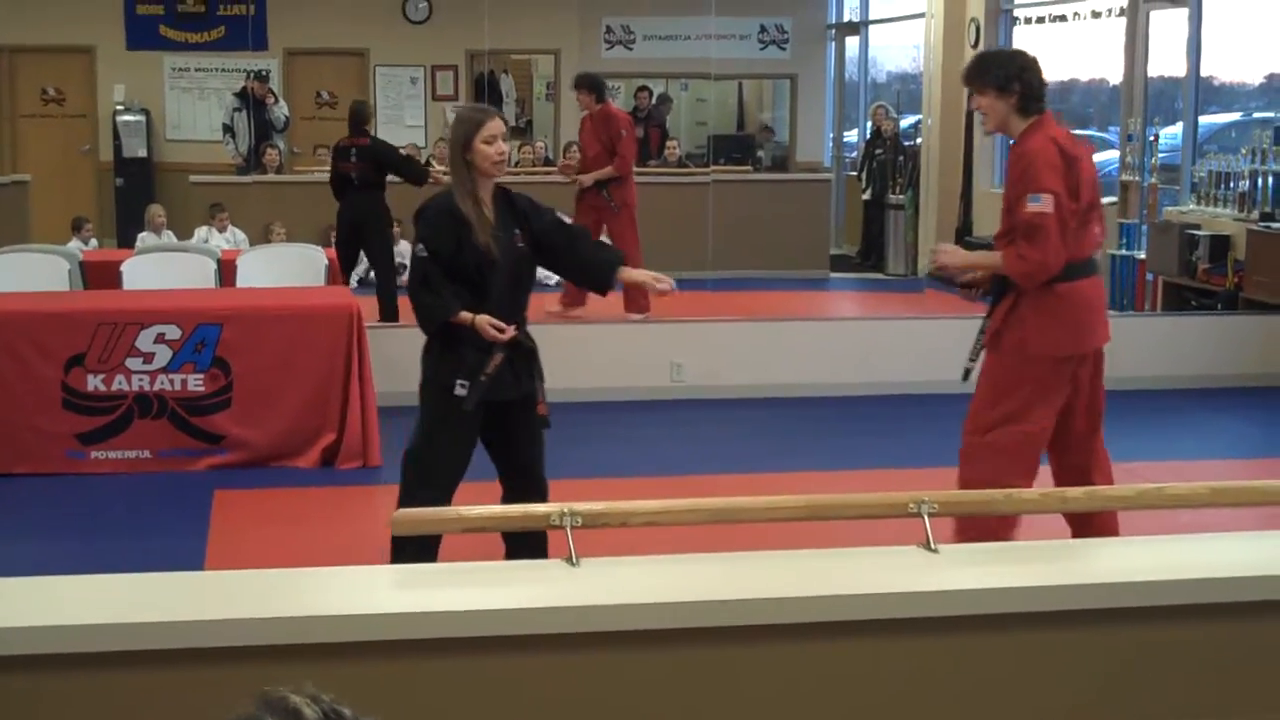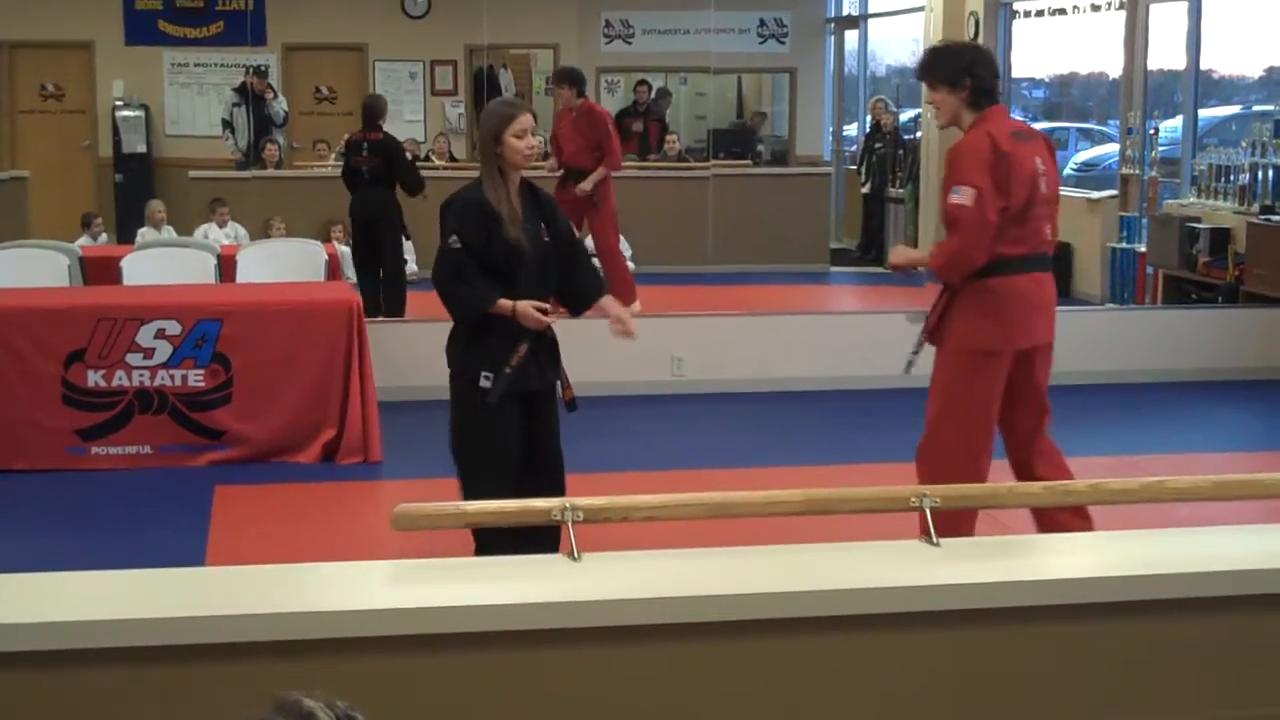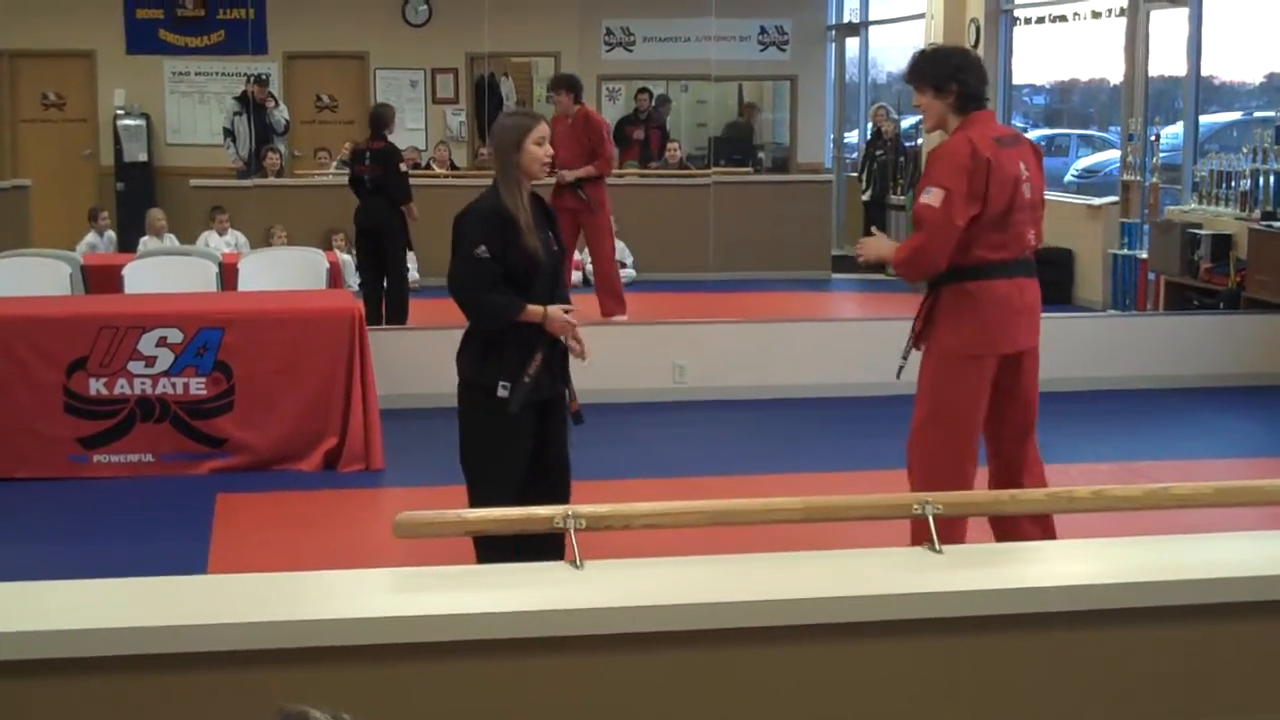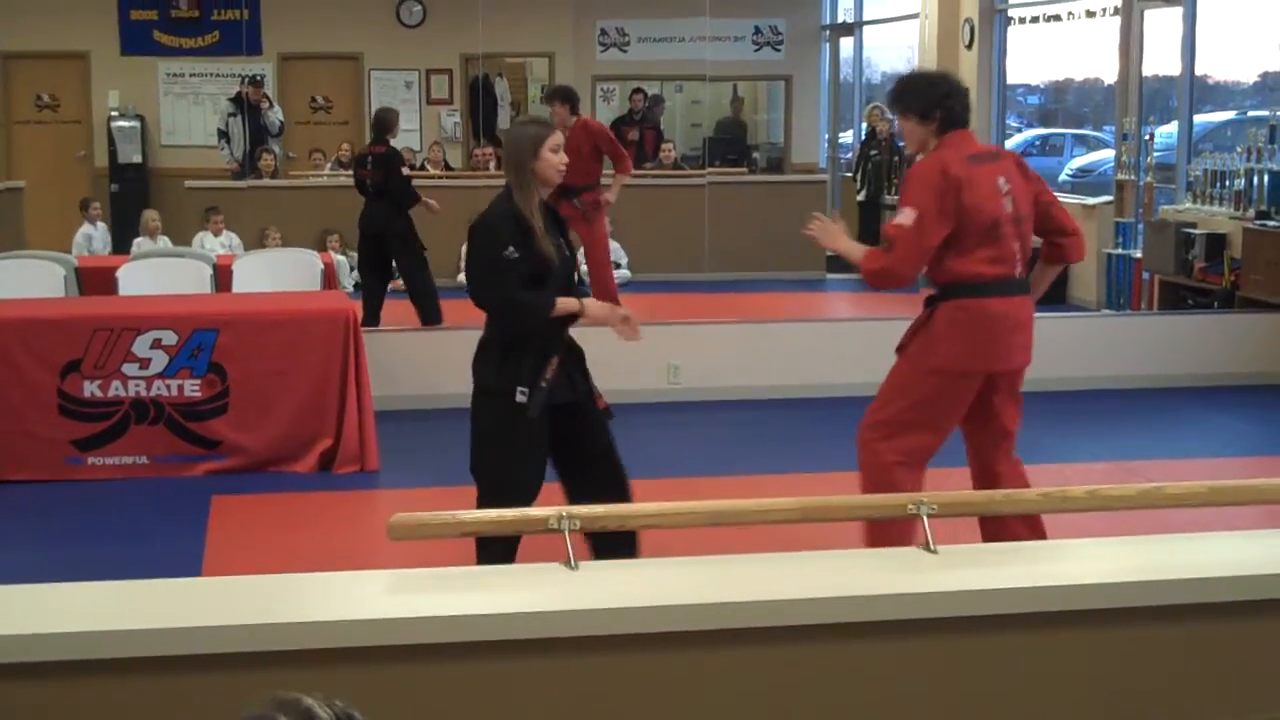
dt=0.3s
person 1, frame 1
left shoulder: (1036, 153)
right shoulder: (1057, 143)
left elbow: (1037, 258)
left wrist: (967, 259)
right wrist: (988, 268)
left hip: (1047, 311)
right hip: (1075, 305)
left knee: (990, 438)
right knee: (1078, 443)
person 1, frame 2
left shoulder: (975, 148)
right shoulder: (1030, 139)
left elbow: (965, 249)
left wrist: (915, 256)
right wrist: (943, 262)
left hip: (987, 304)
right hip: (1034, 296)
left knee: (950, 447)
right knee: (1028, 433)
person 1, frame 3
left shoulder: (956, 152)
right shoulder: (1021, 146)
left elbow: (929, 250)
left wrist: (882, 249)
left hip: (970, 308)
right hip: (1019, 301)
left knee: (940, 450)
right knee: (1013, 442)
person 1, frame 4
left shoulder: (934, 170)
right shoulder: (1009, 163)
left elbow: (895, 267)
right elbow: (1067, 238)
left wrist: (839, 240)
left hip: (962, 324)
right hip: (1010, 321)
left knee: (885, 442)
right knee: (993, 449)
person 2, frame 1
left shoulder: (520, 210)
right shoulder: (440, 213)
left elbow: (572, 249)
right elbow: (424, 291)
left wrist: (634, 275)
right wrist: (472, 321)
left hip: (512, 358)
right hip: (458, 362)
left knee: (525, 471)
right knee: (433, 473)
left ankle: (528, 566)
person 2, frame 2
left shoulder: (541, 203)
right shoulder: (467, 205)
left elbow: (572, 263)
right elbow: (452, 281)
left wrist: (606, 304)
right wrist: (510, 308)
left hip: (534, 351)
right hip: (485, 354)
left knee: (540, 463)
right knee: (490, 467)
left ankle: (535, 561)
person 2, frame 3
left shoulder: (542, 211)
right shoulder: (483, 216)
right elbow: (474, 294)
left wrist: (563, 319)
right wrist: (540, 315)
left hip: (540, 359)
right hip: (496, 363)
left knee: (549, 470)
right knee: (497, 477)
person 2, frame 4
left shoulder: (550, 217)
right shoulder: (498, 222)
right elbow: (510, 301)
left wrist: (597, 310)
right wrist: (580, 306)
left hip: (557, 358)
right hip: (513, 366)
left knee: (597, 457)
right knee: (510, 478)
left ankle: (616, 550)
right ankle: (494, 572)
person 3, frame 1
left shoulder: (617, 119)
right shoulder: (586, 121)
left elbow: (625, 162)
left wrist: (592, 177)
right wrist: (575, 169)
left hip: (616, 193)
right hip: (592, 192)
left knee: (627, 250)
left ankle: (638, 306)
right ankle: (571, 301)
person 3, frame 2
left shoulder: (597, 115)
right shoulder: (560, 116)
left elbow: (613, 158)
left wrist: (590, 182)
right wrist: (554, 162)
left hip: (596, 187)
right hip: (568, 186)
left knee: (606, 244)
left ankle: (628, 299)
person 3, frame 3
left shoulder: (593, 121)
right shoulder: (556, 122)
left elbow: (606, 162)
left wrist: (574, 174)
left hip: (591, 193)
right hip: (564, 193)
left knee: (602, 253)
left ankle: (615, 310)
person 3, frame 4
left shoulder: (594, 131)
left elbow: (623, 161)
left wrist: (613, 192)
left hip: (587, 202)
right hip: (561, 200)
left knee: (598, 258)
person 4, frame 1
left shoulder: (340, 147)
right shoulder: (377, 147)
left elbow: (335, 181)
right elbow: (406, 166)
right wrist: (428, 175)
left hip: (348, 211)
right hip: (373, 211)
left knee: (341, 264)
right knee: (384, 268)
right ankle: (389, 318)
person 4, frame 2
left shoulder: (351, 142)
right shoulder: (388, 142)
left elbow: (347, 175)
right elbow: (407, 174)
right wrist: (420, 190)
left hip: (360, 206)
right hip: (385, 206)
left knee: (365, 262)
right knee: (392, 262)
left ankle: (372, 313)
right ankle: (393, 314)
person 4, frame 3
left shoulder: (358, 151)
right shoulder: (390, 151)
left elbow: (354, 183)
right elbow: (399, 188)
right wrist: (410, 207)
left hip: (365, 215)
right hip: (387, 215)
left knee: (369, 270)
right knee: (395, 271)
left ankle: (373, 321)
right ankle: (395, 322)
person 4, frame 4
left shoulder: (362, 155)
right shoulder: (392, 155)
right elbow: (403, 191)
right wrist: (426, 202)
left hip: (370, 218)
right hip: (393, 219)
left knee: (372, 272)
right knee: (415, 268)
left ankle: (370, 321)
right ankle: (432, 319)
